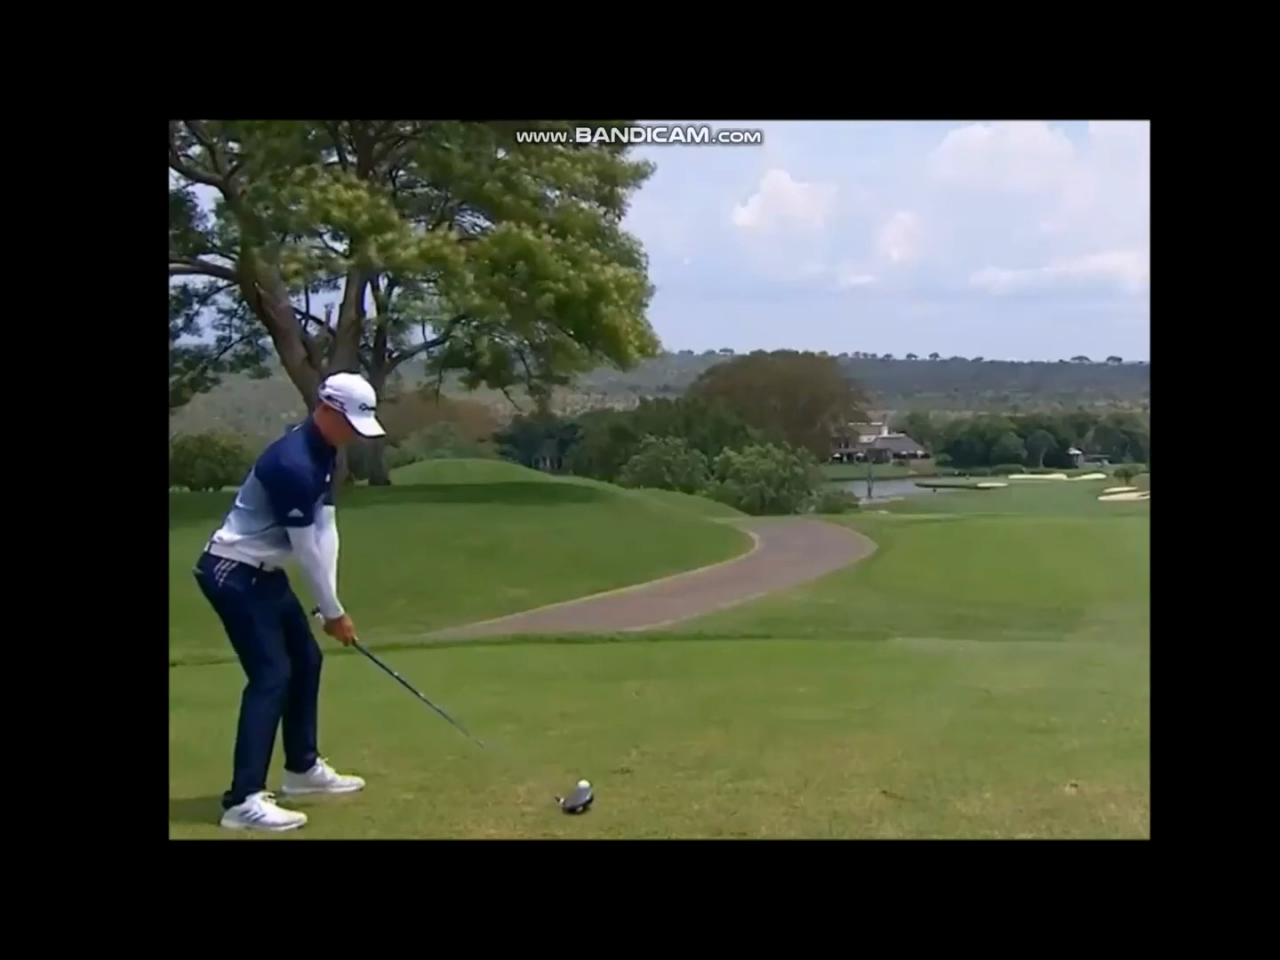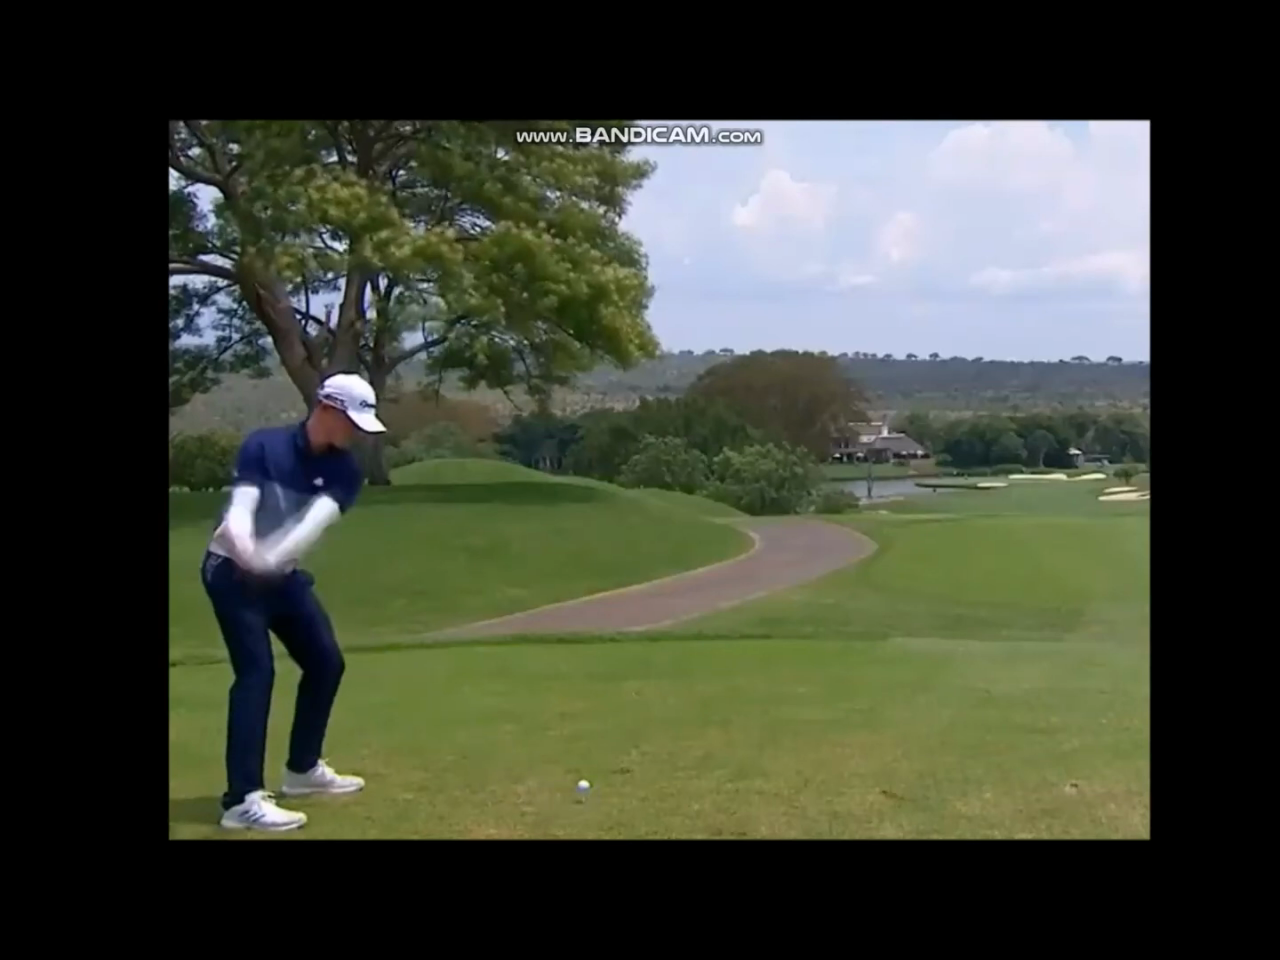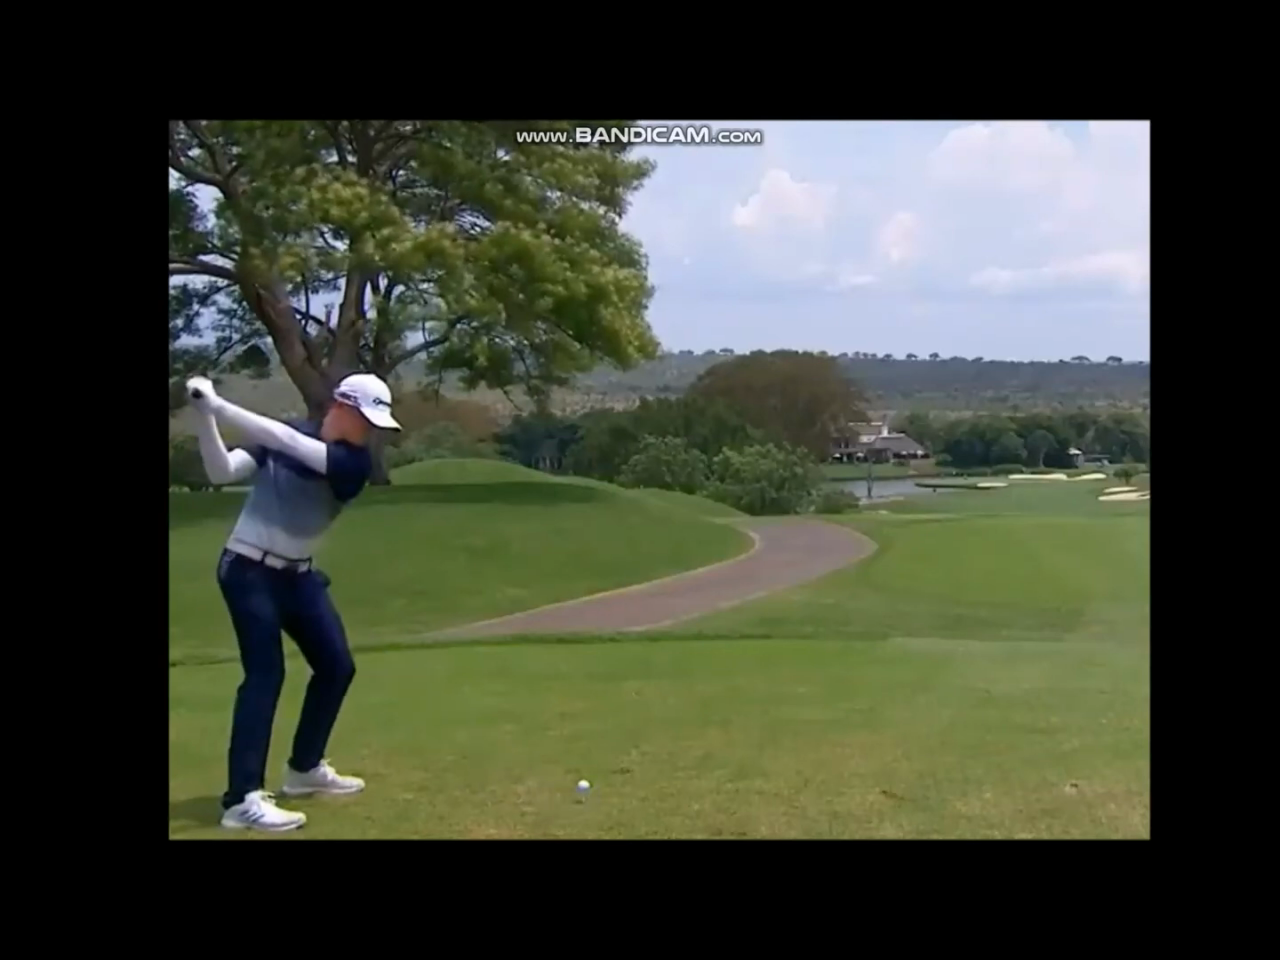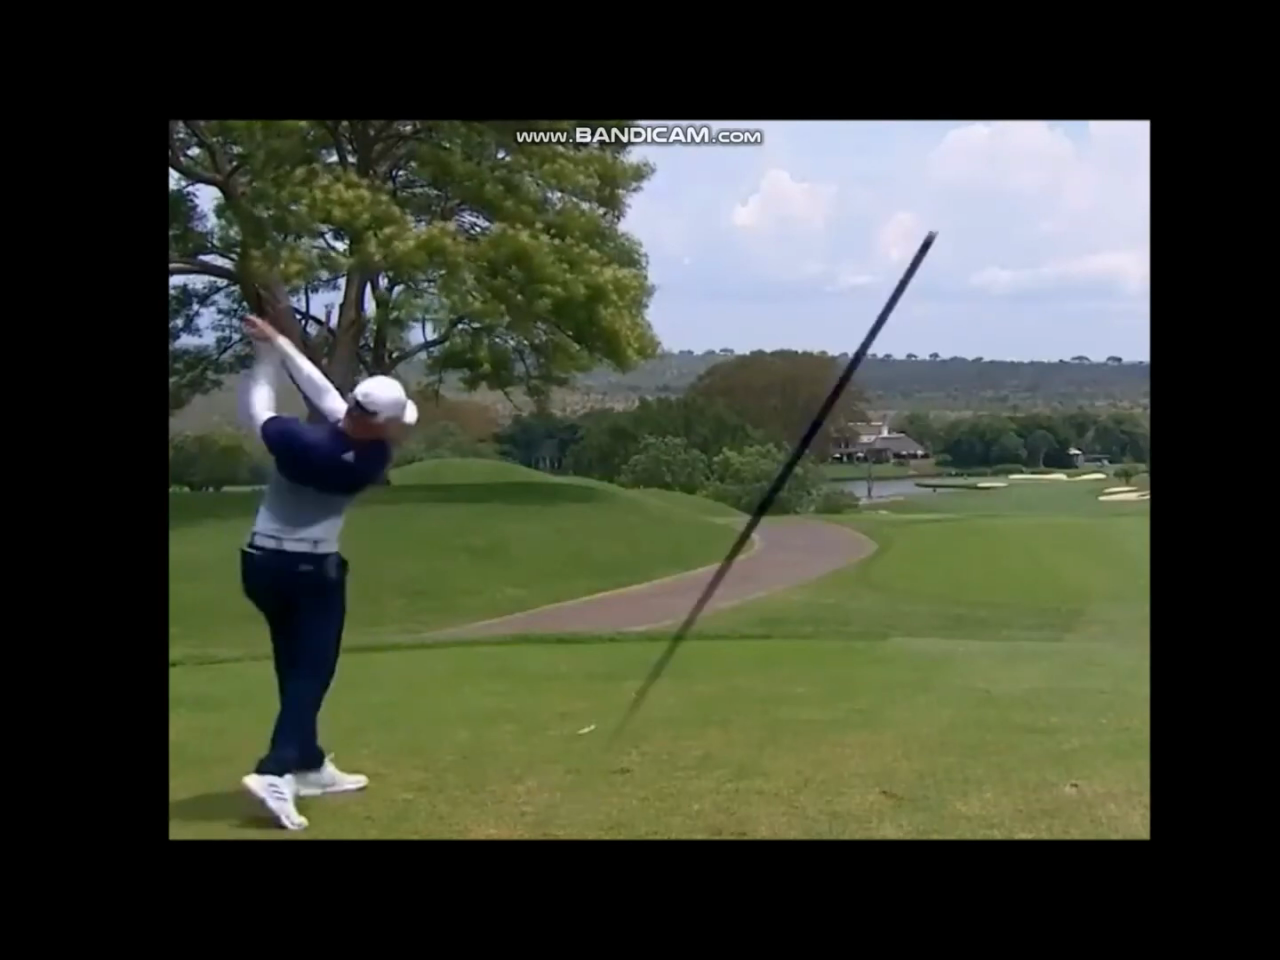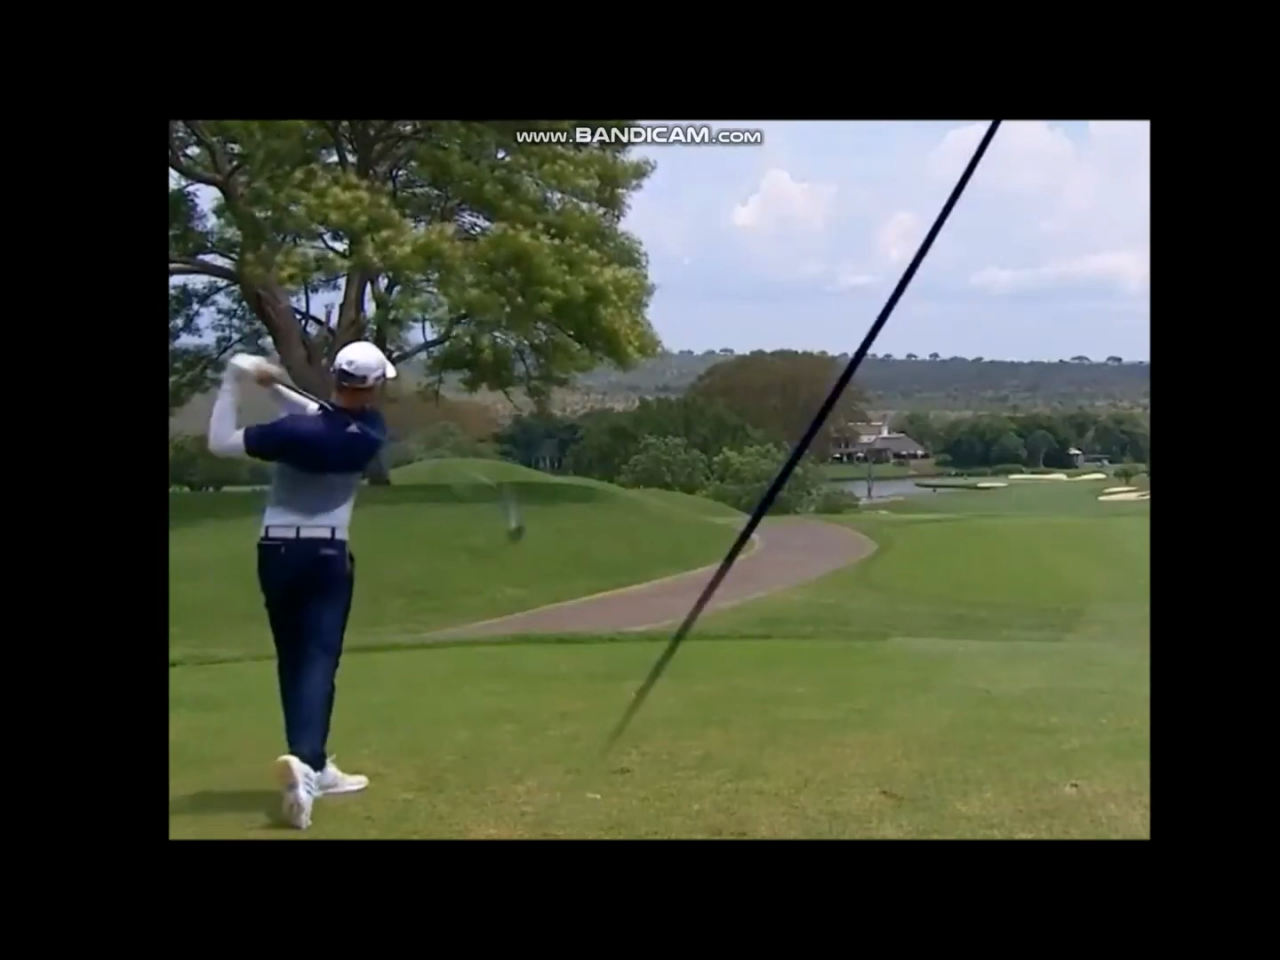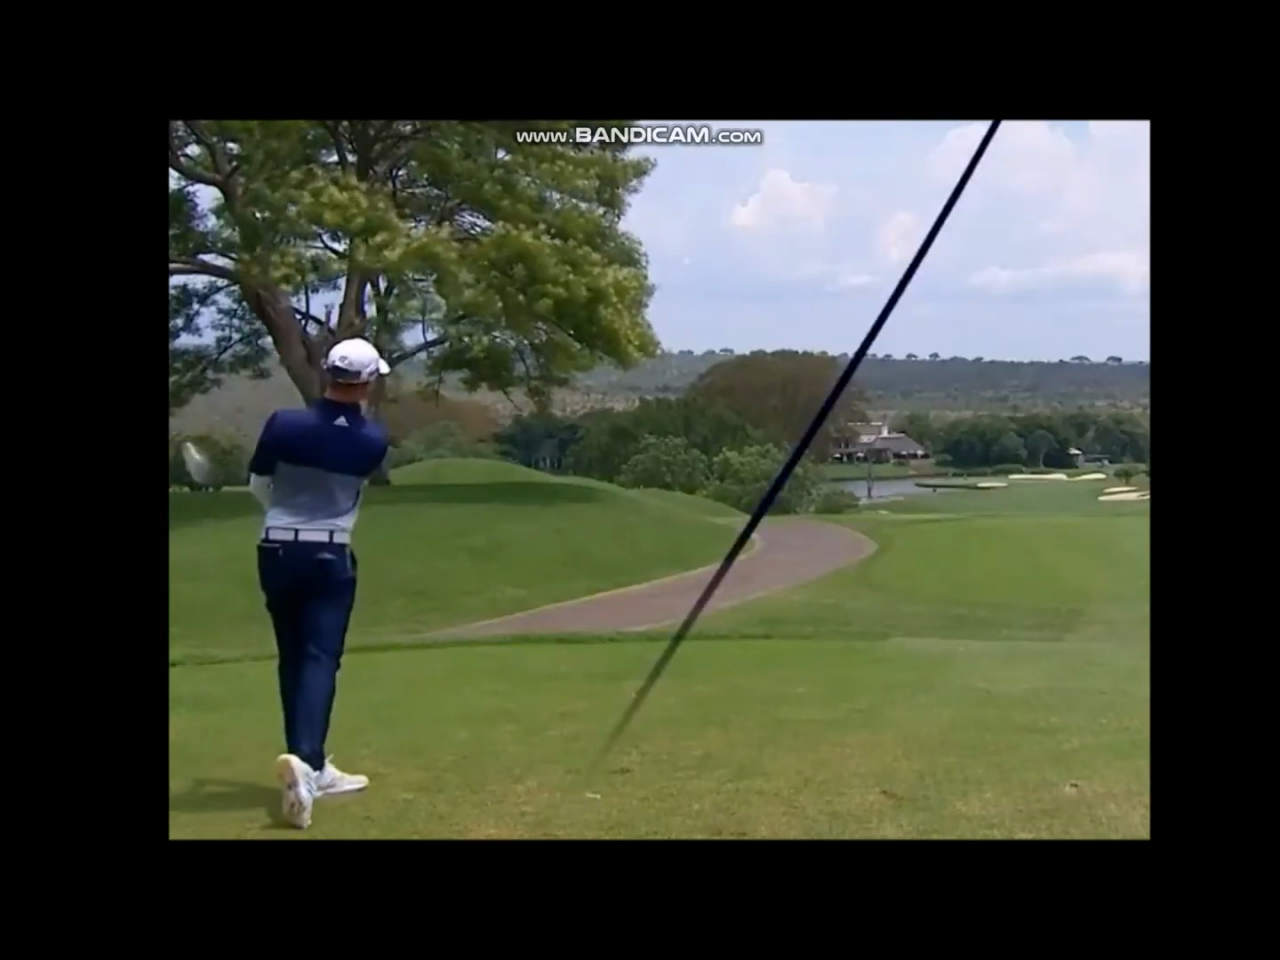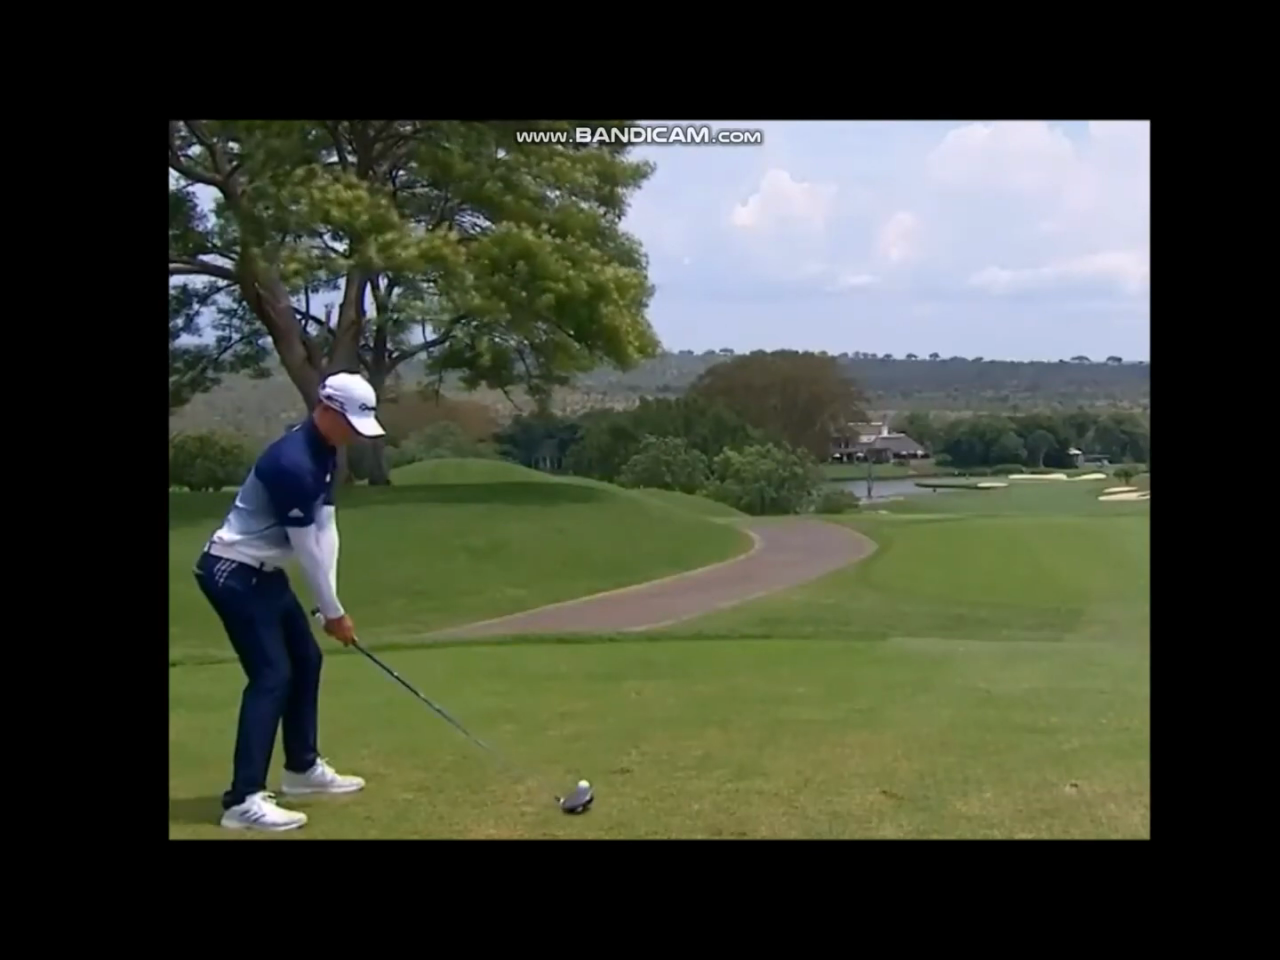
dt=0.4s
person 1, frame 1
left shoulder: (323, 456)
right shoulder: (292, 464)
left elbow: (326, 532)
right elbow: (306, 549)
left wrist: (330, 598)
right wrist: (333, 611)
left hip: (263, 572)
right hip: (233, 572)
left knee: (306, 660)
right knee: (271, 675)
left ankle: (303, 767)
right ankle: (243, 799)
person 1, frame 2
left shoulder: (345, 471)
right shoulder: (264, 445)
left elbow: (316, 523)
right elbow: (240, 508)
left wrist: (269, 555)
right wrist: (241, 547)
left hip: (283, 575)
right hip: (232, 570)
left knee: (326, 662)
right knee: (257, 673)
left ankle: (304, 768)
right ankle: (243, 799)
person 1, frame 3
left shoulder: (355, 462)
right shoulder: (283, 435)
left elbow: (288, 443)
right elbow: (223, 471)
left wrist: (219, 405)
right wrist: (205, 414)
left hip: (297, 573)
right hip: (248, 569)
left knee: (337, 666)
right knee: (265, 673)
left ankle: (305, 767)
right ankle: (242, 798)
person 1, frame 4
left shoulder: (298, 441)
right shoulder: (369, 460)
left elbow: (255, 412)
right elbow: (334, 409)
left wrist: (272, 349)
right wrist: (281, 345)
left hip: (261, 563)
right hip: (312, 568)
left knee: (296, 663)
right knee: (311, 671)
left ankle: (307, 766)
right ankle: (275, 773)
person 1, frame 5
left shoulder: (296, 432)
right shoulder: (370, 432)
left elbow: (220, 443)
left wrist: (237, 377)
right wrist: (278, 386)
left hip: (277, 553)
right hip: (328, 556)
left knee: (293, 660)
right knee: (319, 660)
left ankle: (312, 766)
right ankle: (306, 760)
person 1, frame 6
left shoulder: (284, 425)
right shoulder: (374, 441)
left elbow: (260, 490)
left hip: (278, 553)
right hip: (330, 558)
left knee: (294, 658)
right knee: (320, 659)
left ankle: (309, 766)
right ankle: (305, 761)
person 1, frame 7
left shoulder: (324, 455)
right shoulder: (292, 463)
left elbow: (326, 532)
right elbow: (306, 548)
left wrist: (330, 600)
right wrist: (333, 611)
left hip: (263, 572)
right hip: (232, 572)
left knee: (306, 659)
right knee: (271, 675)
left ankle: (303, 767)
right ankle: (243, 799)
